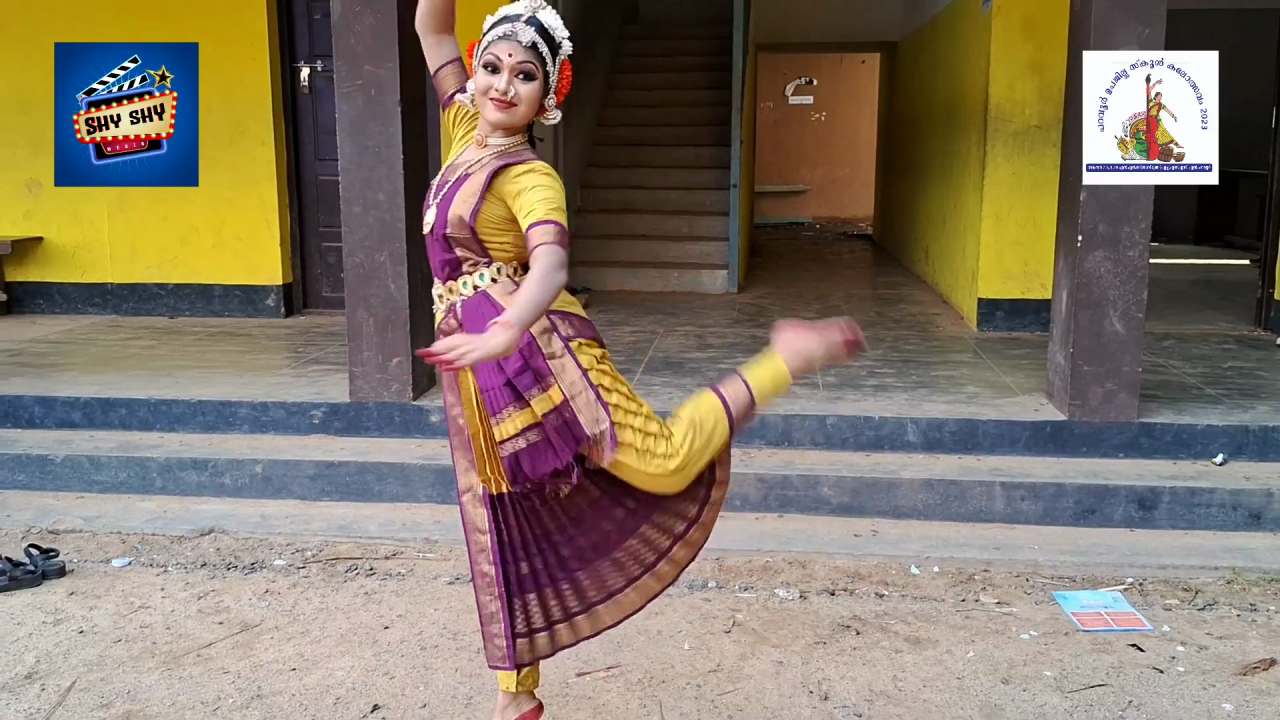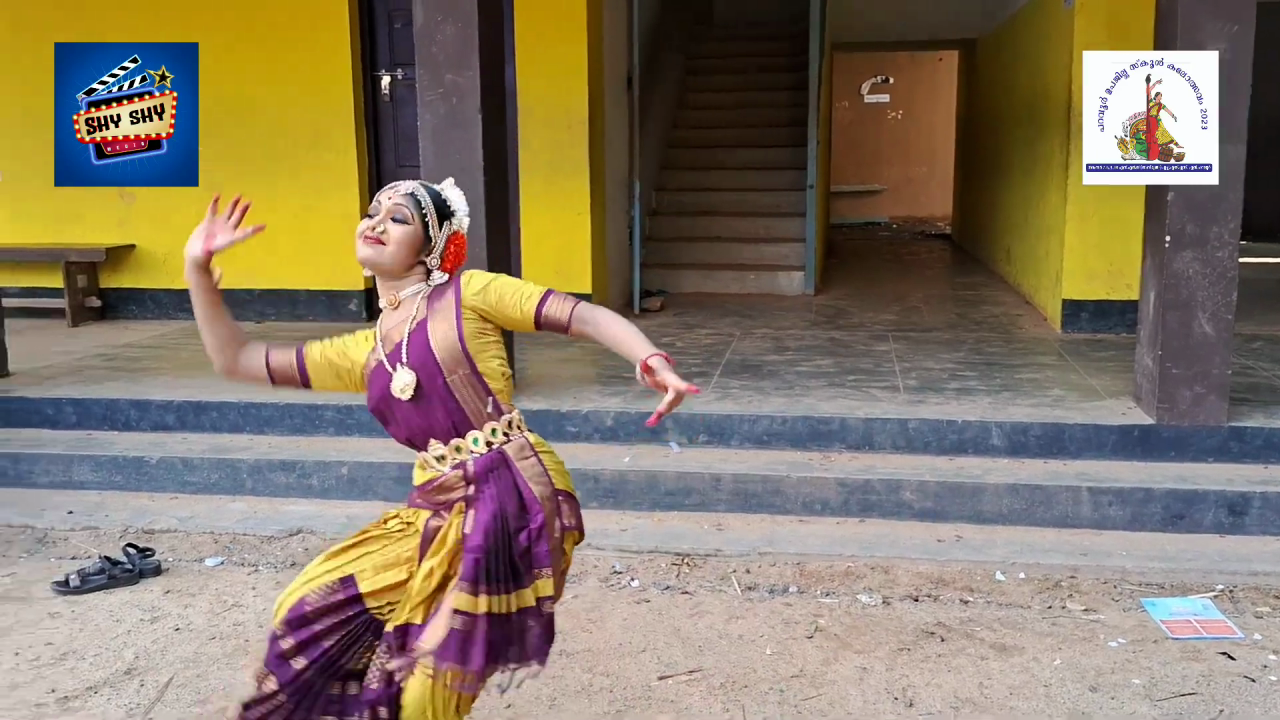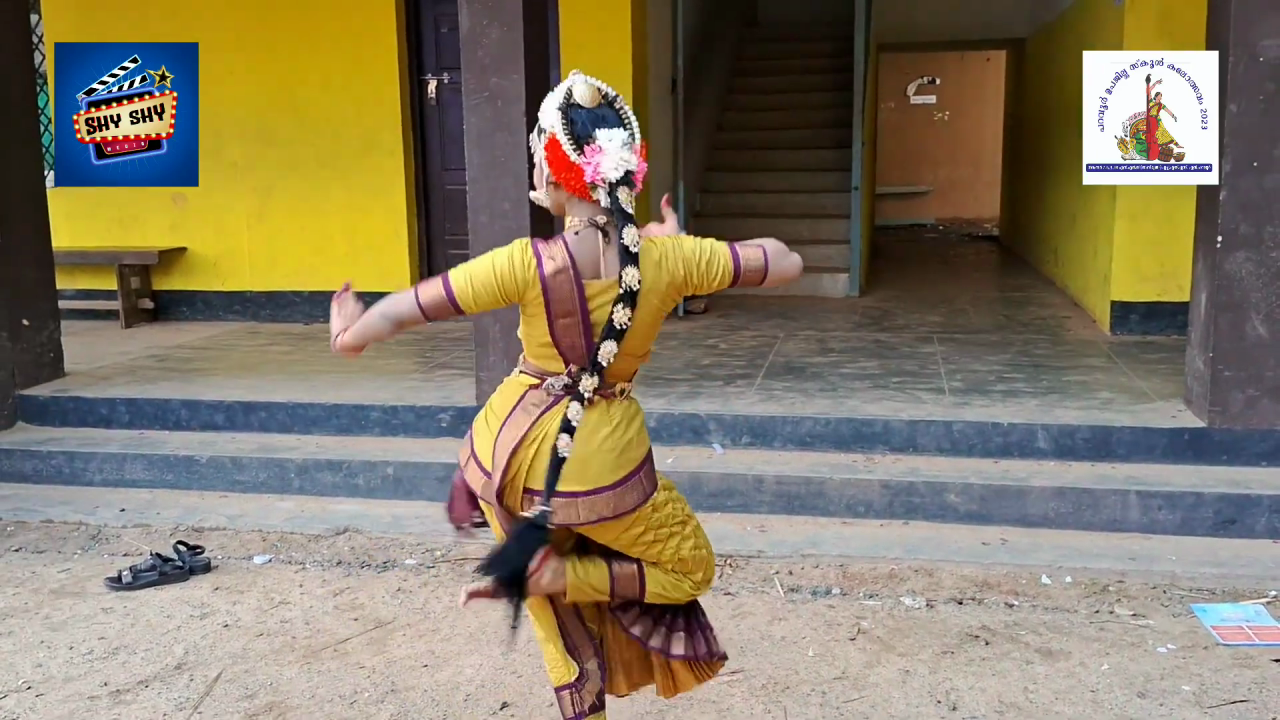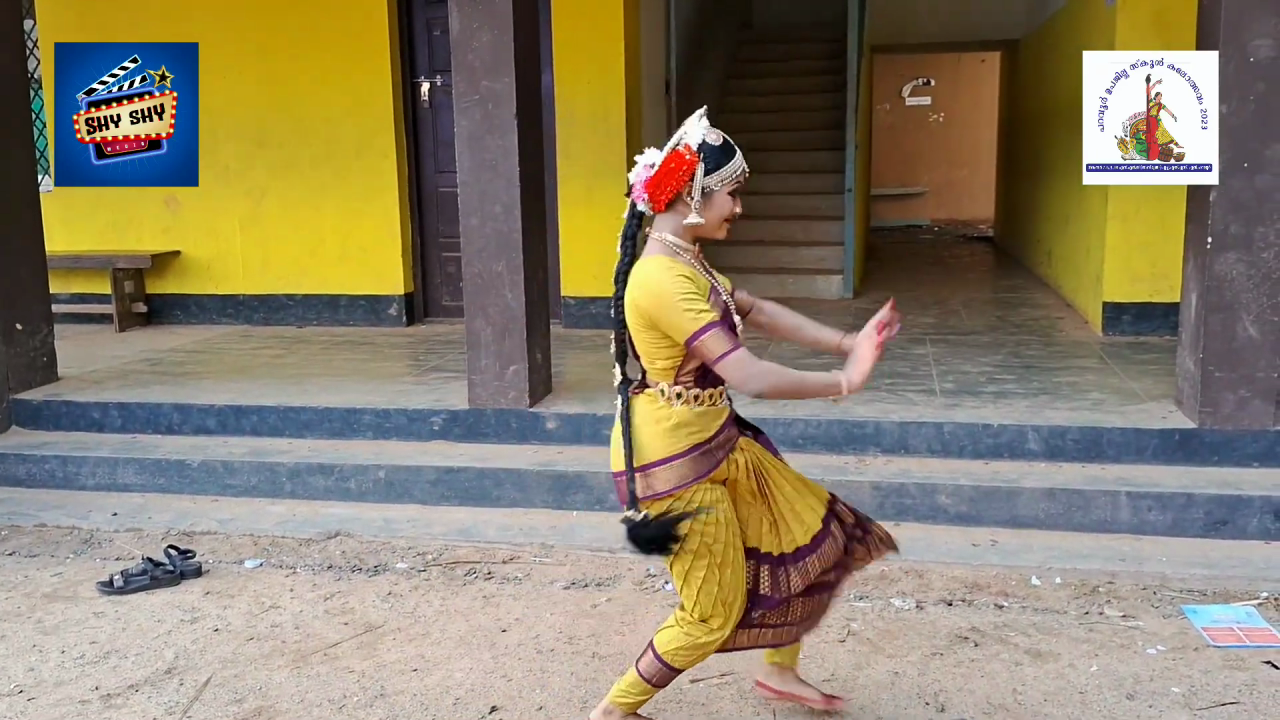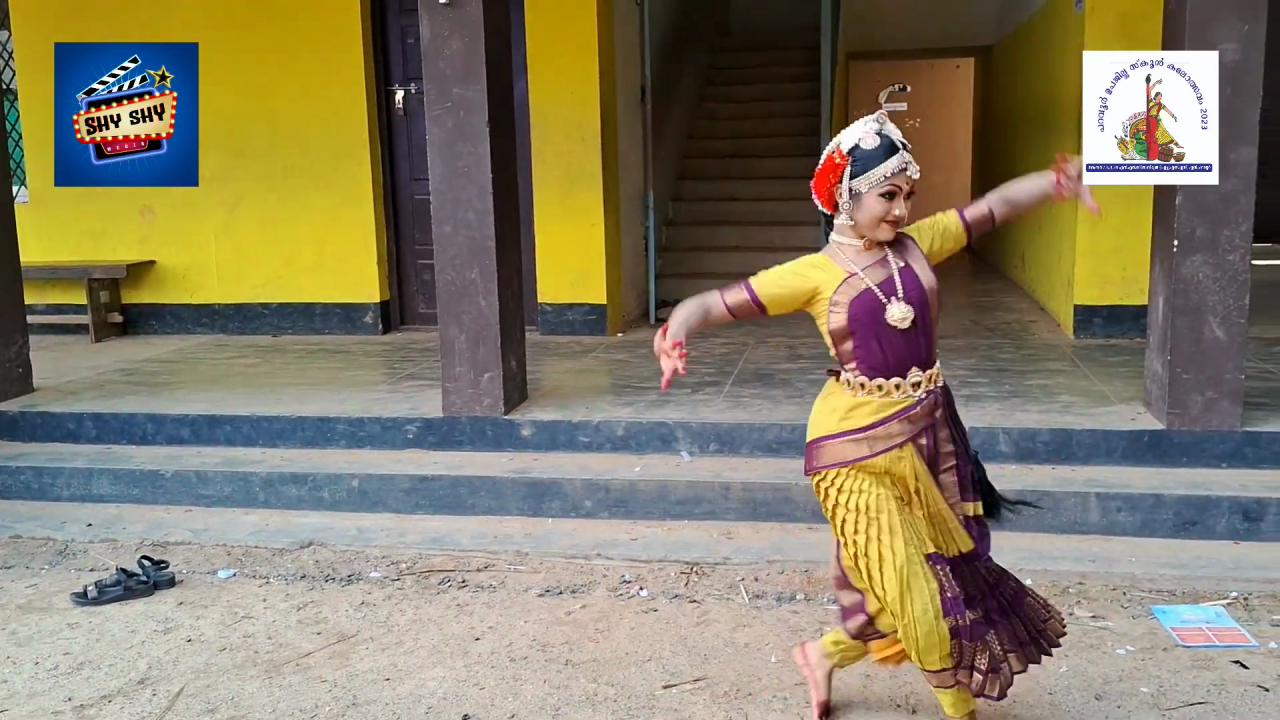
dt=1s
person 1, frame 1
left shoulder: (530, 176)
right shoulder: (471, 134)
left elbow: (548, 267)
left wrist: (506, 330)
left hip: (528, 344)
right hip: (482, 357)
left knee: (664, 460)
right knee: (504, 524)
left ankle: (786, 355)
person 1, frame 2
left shoulder: (470, 295)
right shoulder: (360, 353)
left elbow: (586, 316)
right elbow: (237, 361)
left wrist: (650, 359)
right wrist: (198, 268)
left hip: (513, 506)
right hip: (439, 517)
right knee: (307, 614)
person 1, frame 3
left shoulder: (535, 264)
right shoulder: (666, 258)
left elbow: (407, 309)
right elbow: (787, 264)
left wrist: (350, 335)
left hip: (508, 449)
right hip: (597, 462)
left knee: (564, 613)
right knee: (689, 568)
right ankle: (545, 572)
person 1, frame 4
left shoulder: (681, 262)
right shoulder: (667, 282)
left elbow: (758, 311)
right elbow: (747, 374)
left wrist: (848, 343)
right wrist: (842, 380)
left hip: (709, 436)
right hip: (674, 451)
left knee: (811, 526)
right knee: (715, 609)
left ankle: (780, 671)
person 1, frame 5
left shoulder: (915, 249)
right shoulder: (813, 275)
left elbow: (994, 205)
right elbow: (710, 305)
left wrist: (1056, 181)
right wrist: (678, 333)
left hip: (926, 435)
right hip: (856, 444)
left knee: (949, 574)
right knee: (913, 597)
left ankle: (824, 652)
